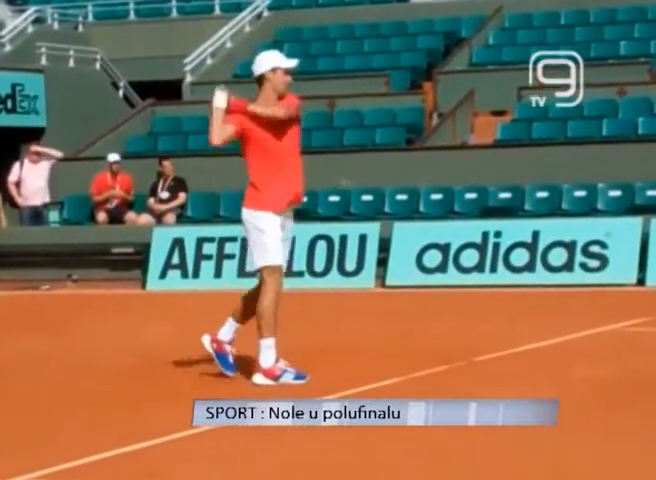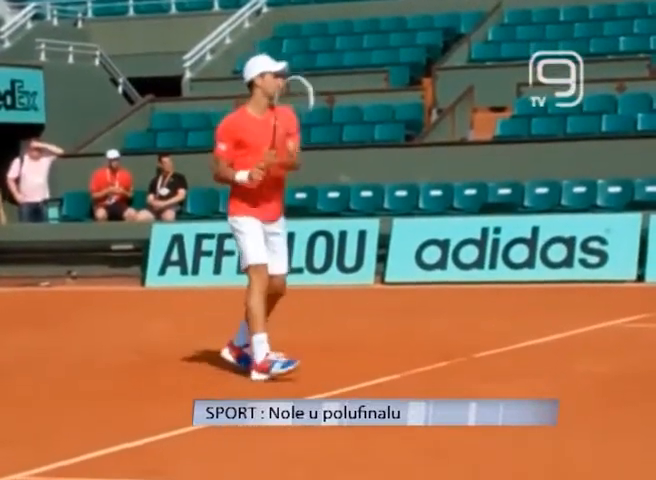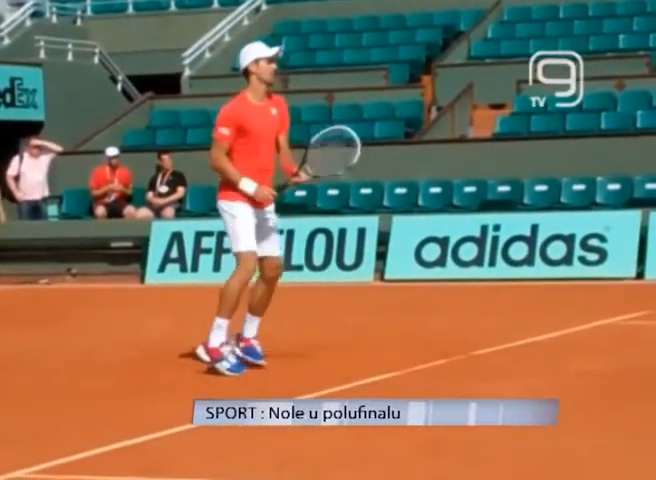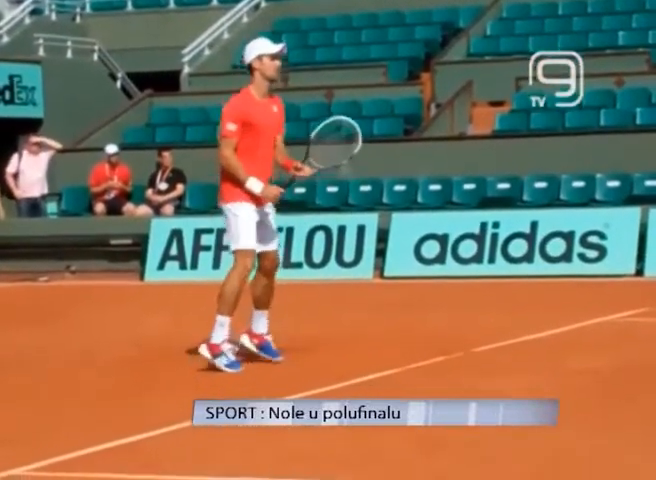
dt=0.3s
person 1, frame 1
left shoulder: (290, 102)
right shoulder: (238, 115)
left elbow: (280, 114)
right elbow: (215, 141)
left wrist: (243, 106)
right wrist: (220, 104)
left hip: (285, 209)
right hip: (260, 210)
left knee: (267, 285)
right knee: (272, 281)
left ankle: (222, 338)
right ankle: (268, 365)
person 1, frame 2
left shoulder: (286, 116)
right shoulder: (231, 125)
left elbow: (294, 160)
right elbow: (219, 172)
left wrist: (277, 160)
right wrist: (244, 175)
left hip: (274, 215)
right hip: (245, 213)
left knee: (277, 286)
right knee: (259, 279)
left ankle: (239, 345)
right ankle: (262, 359)
person 1, frame 3
left shoulder: (279, 106)
right shoulder: (232, 110)
left elbow: (282, 148)
right elbow: (216, 160)
left wrist: (292, 171)
right wrist: (250, 186)
left hip: (260, 201)
right hip: (236, 200)
left knee: (273, 270)
right knee: (246, 268)
left ankle: (245, 338)
right ankle: (214, 344)
person 1, frame 4
left shoulder: (277, 105)
right shoulder: (237, 105)
right elbow: (225, 156)
left wrist: (292, 165)
right wrist: (256, 186)
left hip: (261, 198)
right hip: (238, 197)
left knee: (268, 266)
right knee: (244, 264)
left ankle: (257, 333)
right ankle: (216, 341)
